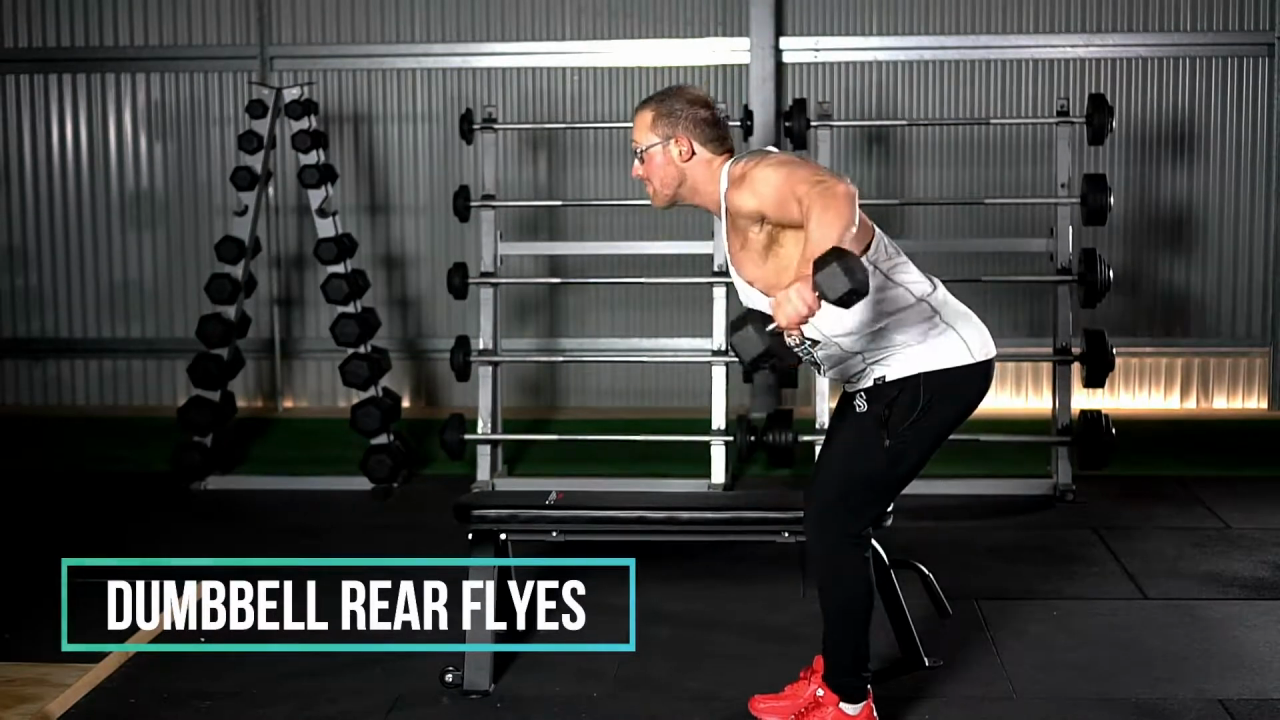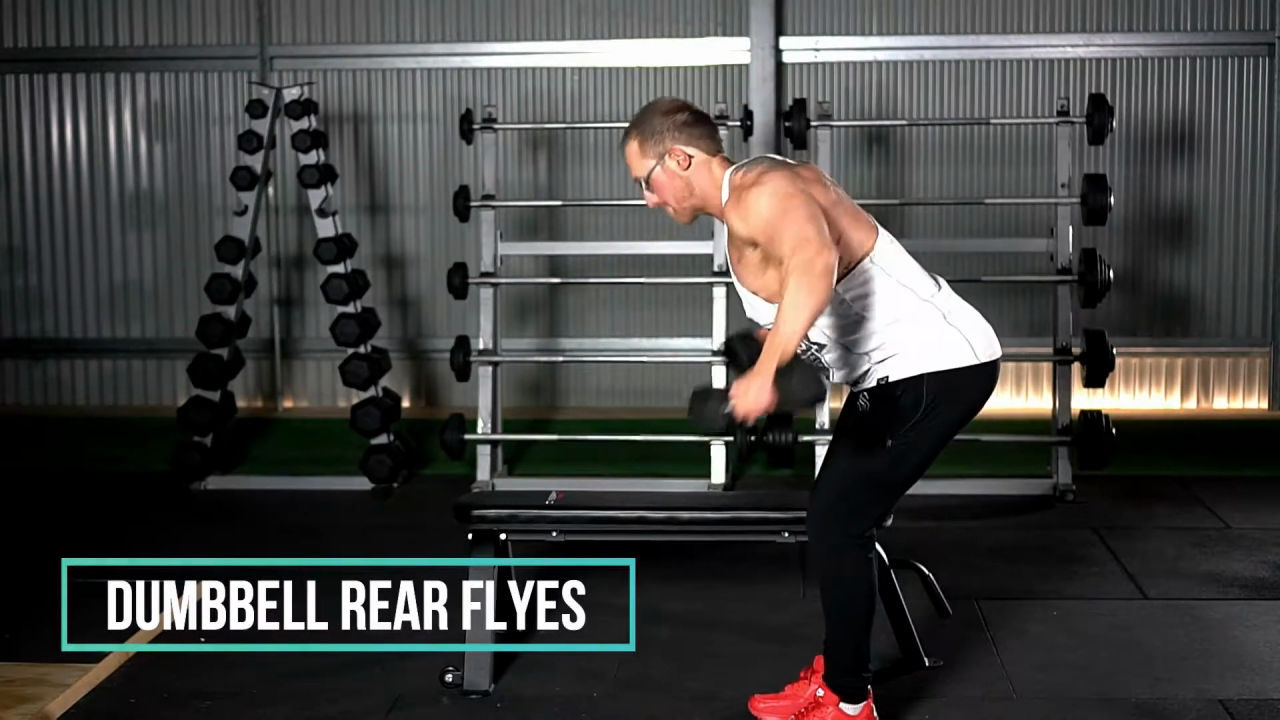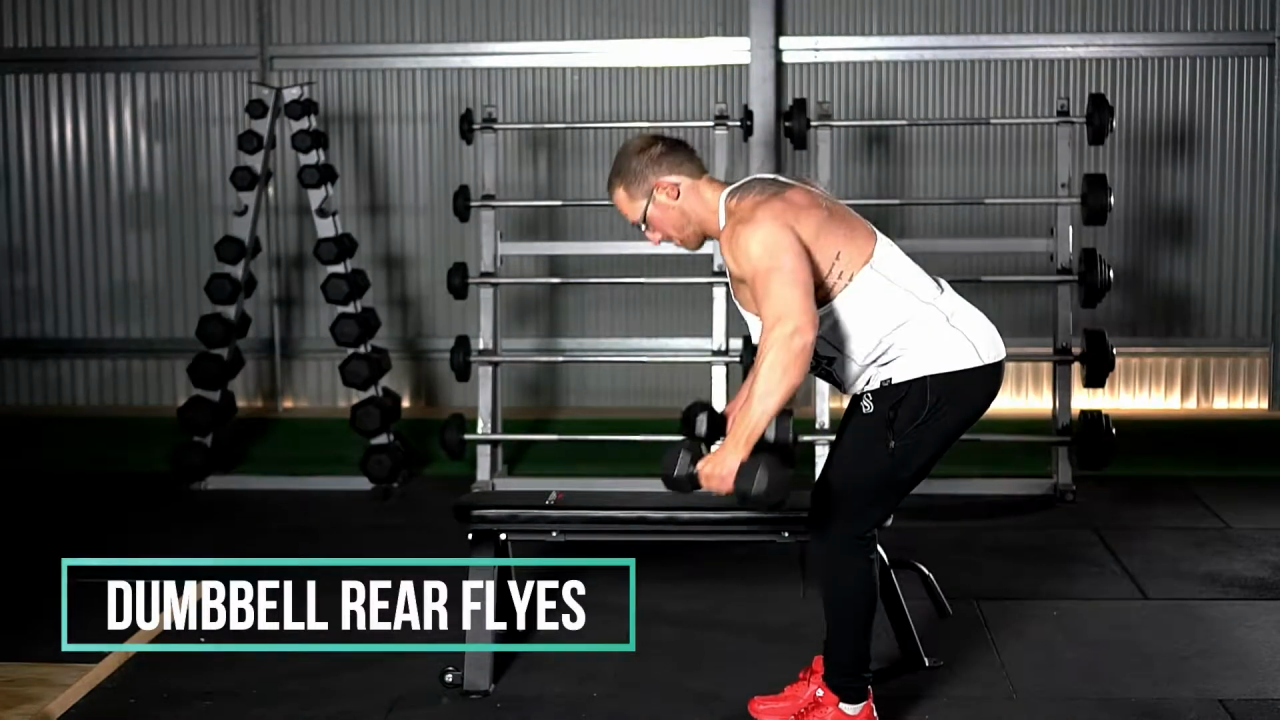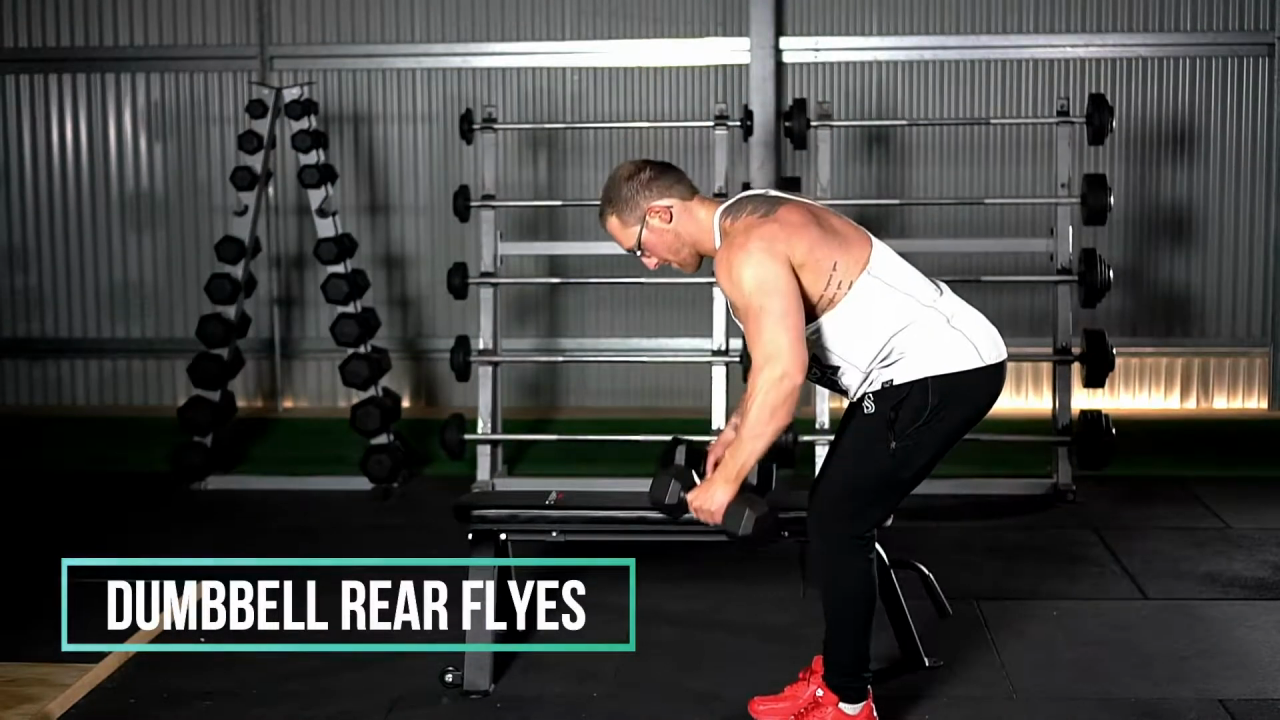
dt=0.3s
person 1, frame 1
left shoulder: (751, 183)
right shoulder: (743, 193)
left elbow: (836, 198)
right elbow: (827, 203)
left wrist: (805, 286)
right wrist: (801, 293)
left hip: (928, 366)
right hip: (904, 361)
left knee: (833, 522)
right knee: (831, 514)
person 1, frame 2
left shoulder: (754, 196)
right shoulder: (758, 188)
left elbow: (815, 264)
left wrist: (765, 373)
right wrist: (776, 342)
left hip: (935, 366)
right hip: (924, 358)
left knee: (836, 522)
right knee: (837, 515)
person 1, frame 3
left shoulder: (750, 226)
right shoulder: (756, 208)
left elbow: (794, 335)
right elbow: (789, 322)
left wrist: (734, 449)
right wrist: (745, 400)
left hip: (938, 370)
right hip: (929, 362)
left knee: (838, 525)
right knee: (835, 518)
person 1, frame 4
left shoulder: (747, 248)
right shoulder: (750, 223)
left elbow: (784, 376)
right elbow: (776, 352)
left wrist: (726, 480)
right wrist: (734, 431)
left hip: (942, 371)
right hip: (931, 362)
left knee: (837, 524)
right knee: (836, 517)
